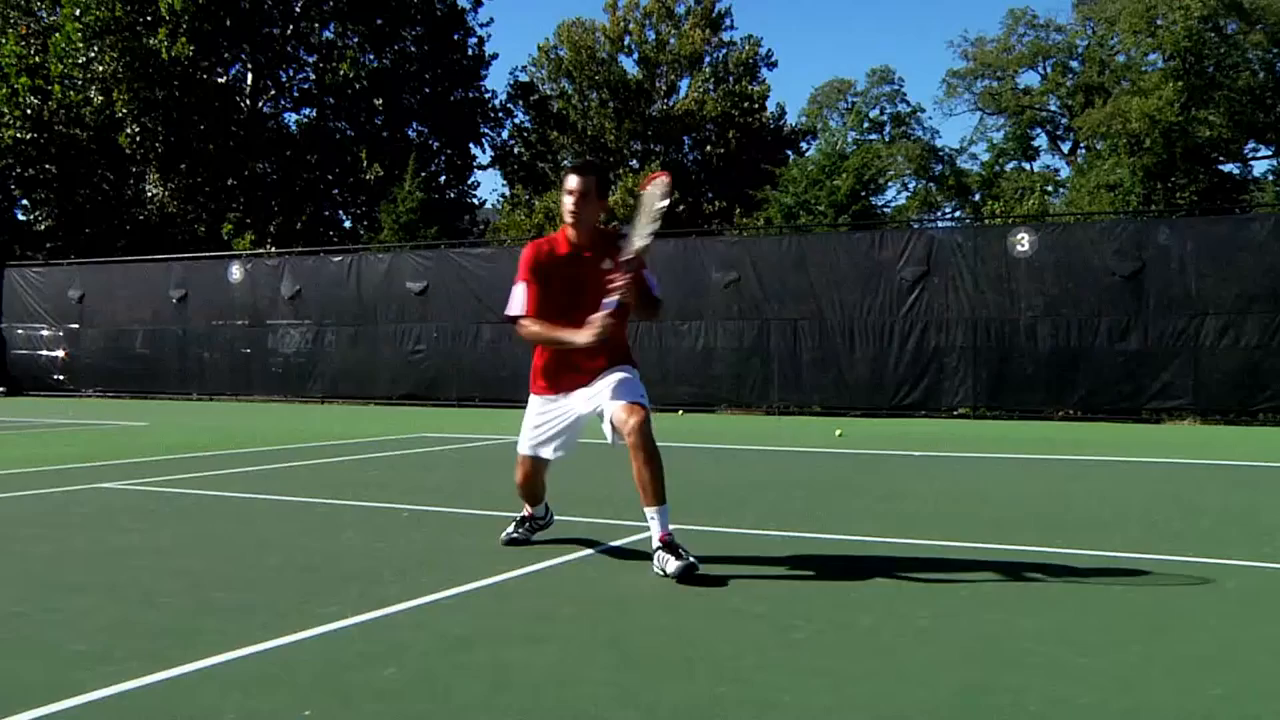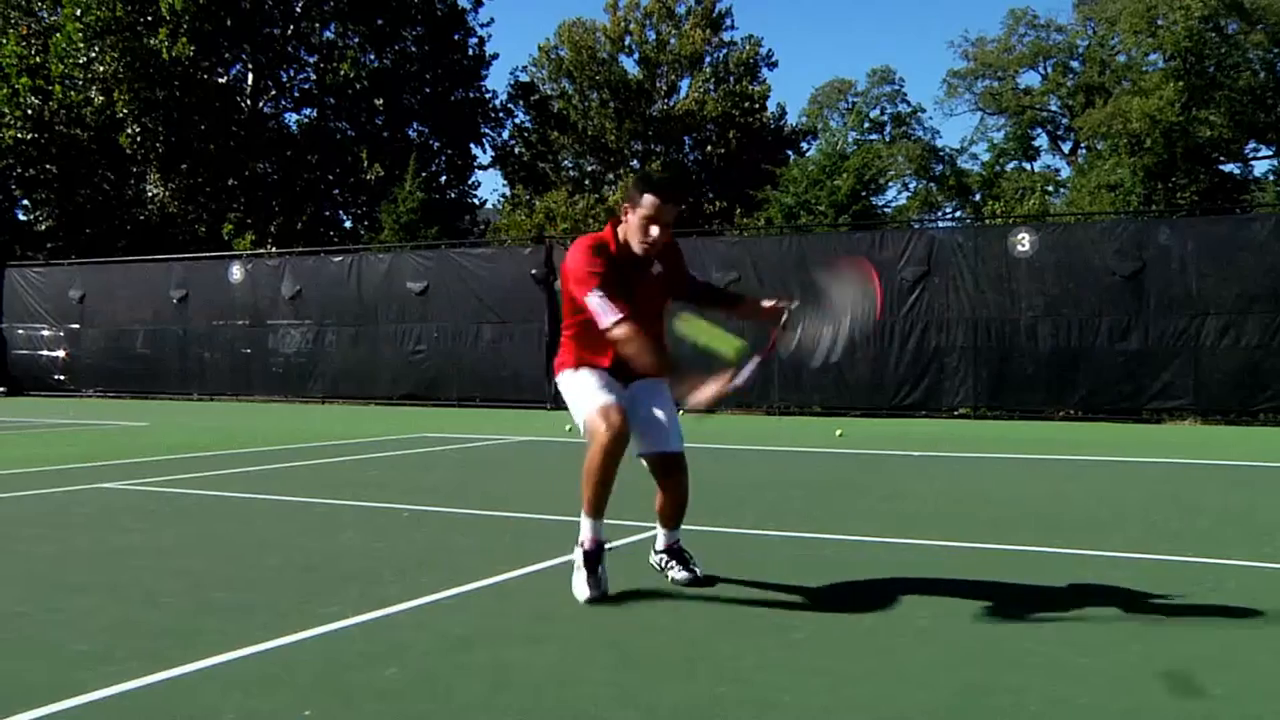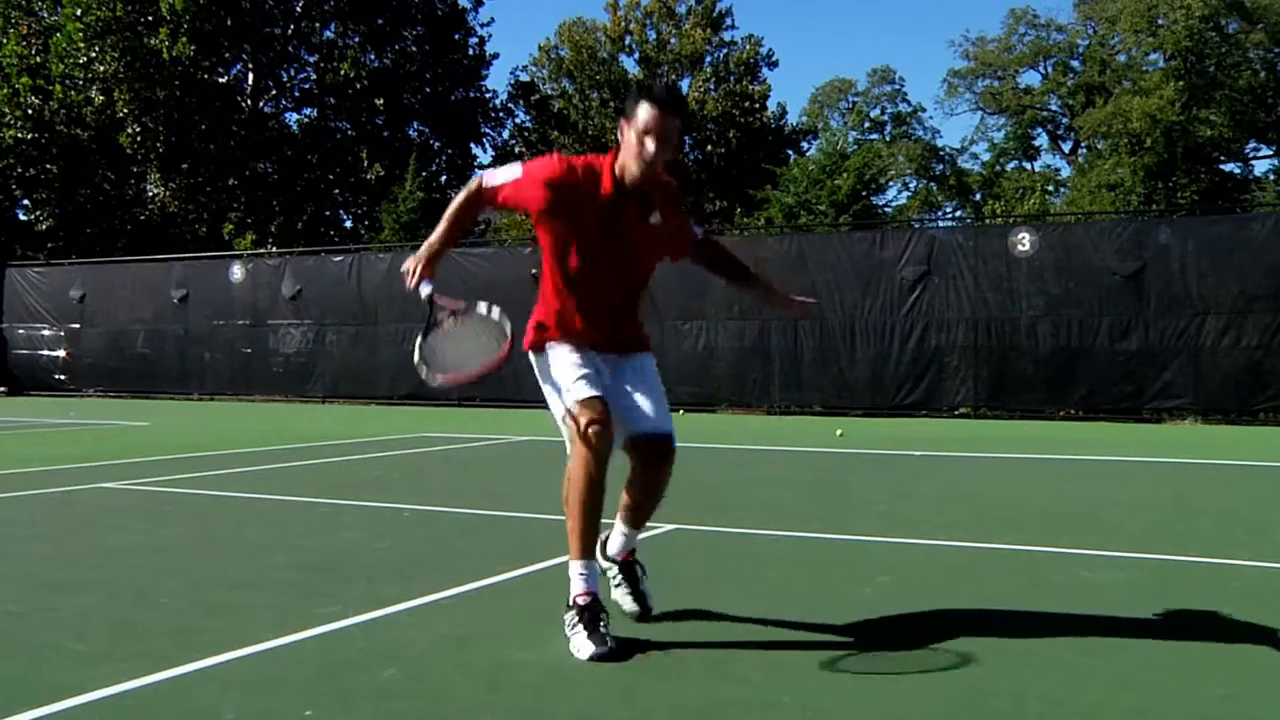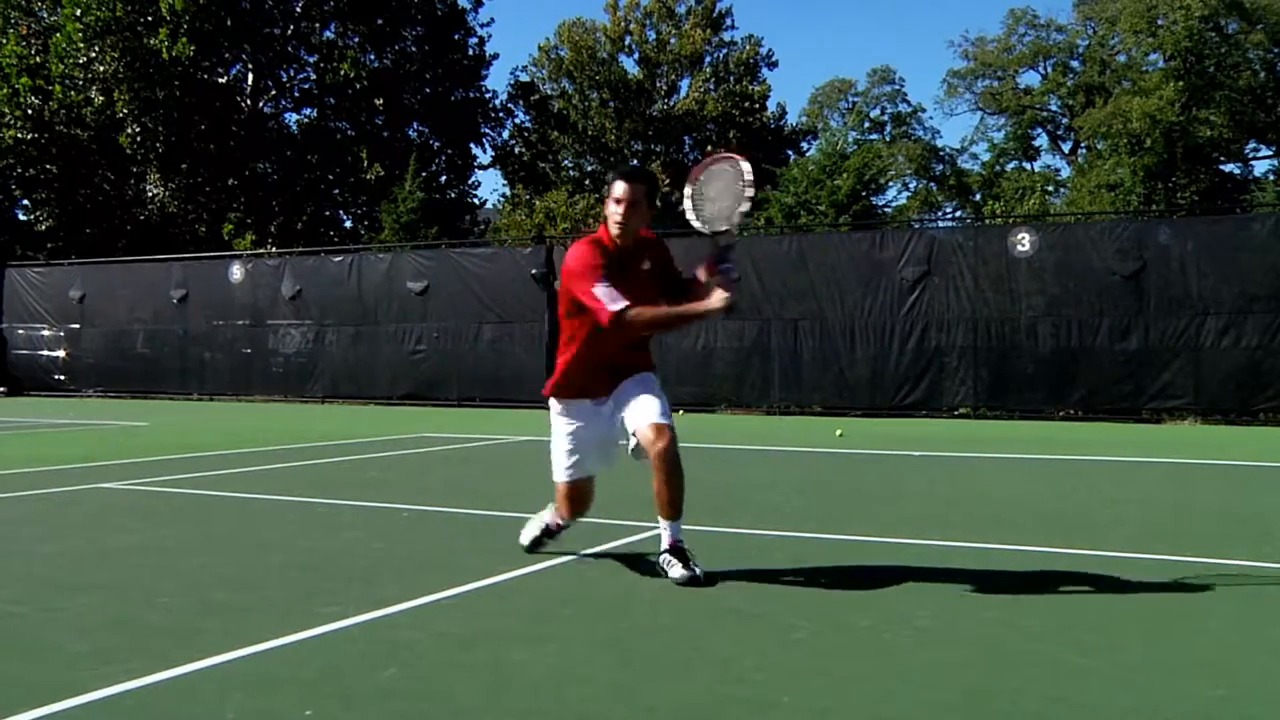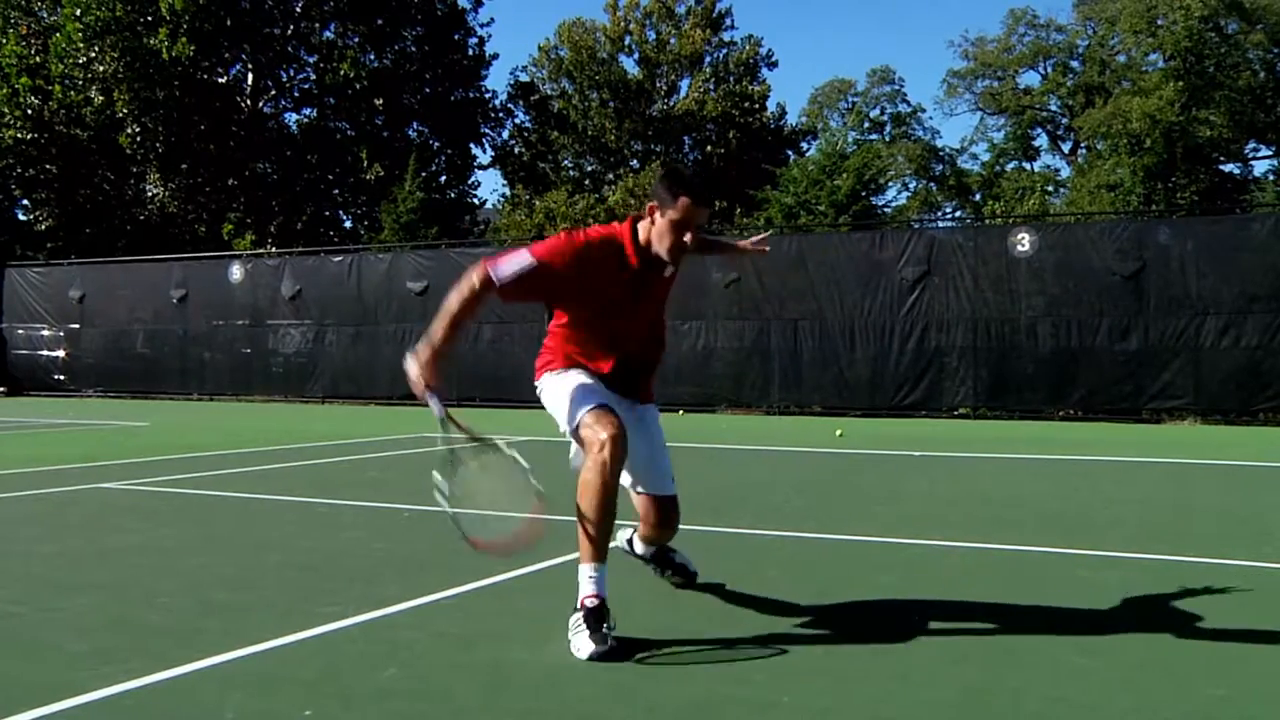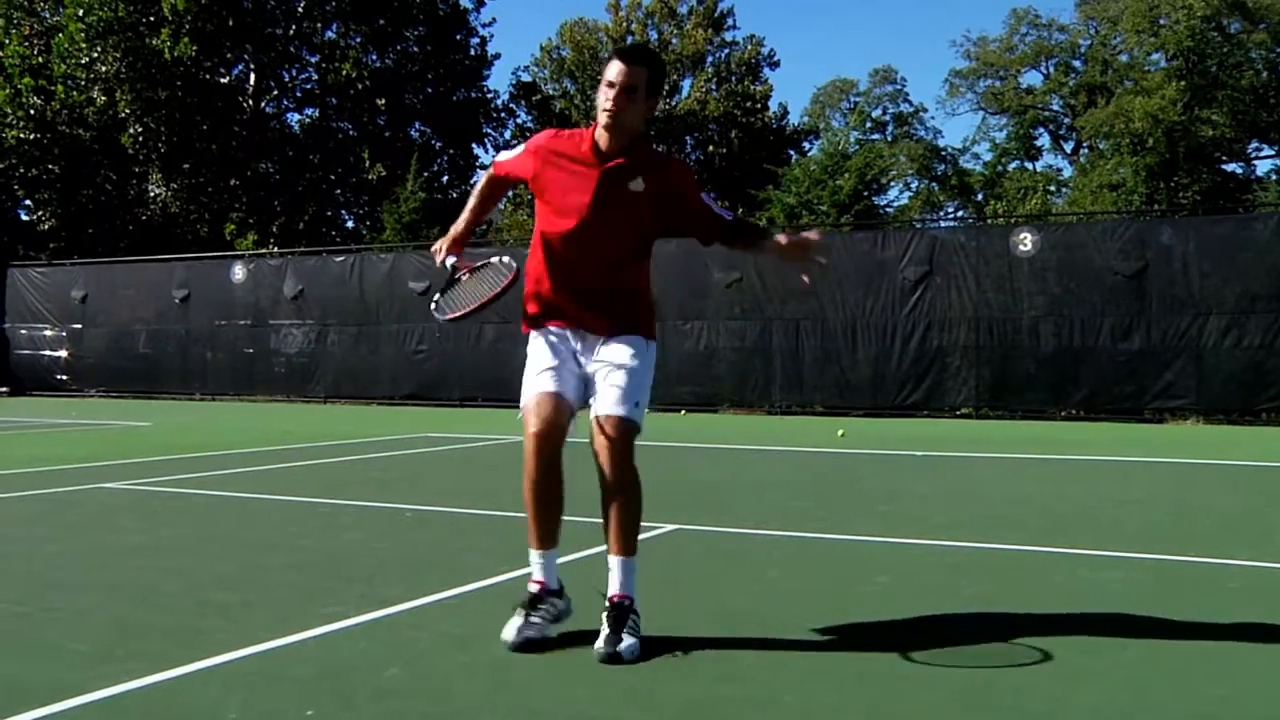
dt=0.4s
person 1, frame 1
left shoulder: (622, 247)
right shoulder: (536, 255)
left elbow: (648, 307)
right elbow: (525, 325)
left wrist: (632, 294)
right wrist: (577, 337)
left hip: (609, 372)
right hip: (553, 383)
left knee: (636, 422)
right knee: (526, 477)
left ankle: (663, 541)
right ankle: (535, 513)
person 1, frame 2
left shoulder: (664, 249)
right shoulder: (587, 257)
left elbow: (697, 292)
right elbow: (623, 334)
left wrist: (755, 308)
right wrist: (688, 388)
left hip: (642, 376)
right hip: (589, 368)
left knee: (670, 468)
right knee: (612, 425)
left ankle: (666, 549)
right ankle: (589, 547)
person 1, frame 3
left shoulder: (666, 203)
right shoulder: (559, 177)
left elbow: (704, 251)
right elbow: (477, 191)
left wrist: (766, 290)
right wrist: (431, 250)
left hip: (625, 351)
right hip: (561, 343)
left knee: (657, 455)
right knee: (593, 434)
left ankle: (621, 547)
right ankle: (581, 600)
person 1, frame 4
left shoulder: (654, 248)
right shoulder: (583, 256)
left elbow: (674, 301)
right elbow: (628, 319)
left wrist: (702, 284)
right wrist: (702, 307)
left hip: (631, 376)
right hip: (575, 387)
left knee: (661, 440)
right knee: (574, 505)
left ankle: (672, 546)
right ankle: (556, 516)
person 1, frame 5
left shoulder: (667, 246)
right shoulder: (583, 251)
right elbow: (482, 277)
left wrist: (731, 247)
right wrist: (431, 349)
left hip: (634, 389)
right hip: (572, 375)
left knee: (664, 520)
right knee: (607, 438)
left ankle: (644, 543)
right ankle: (590, 604)
person 1, frame 6
left shoulder: (666, 173)
right shoulder: (548, 149)
left elbow: (725, 227)
right elbow: (495, 173)
left wrist: (777, 241)
right wrist: (458, 233)
left hip: (622, 333)
right hip: (556, 325)
left knee: (613, 439)
right knee: (541, 427)
left ankle: (622, 600)
right ankle: (544, 589)
